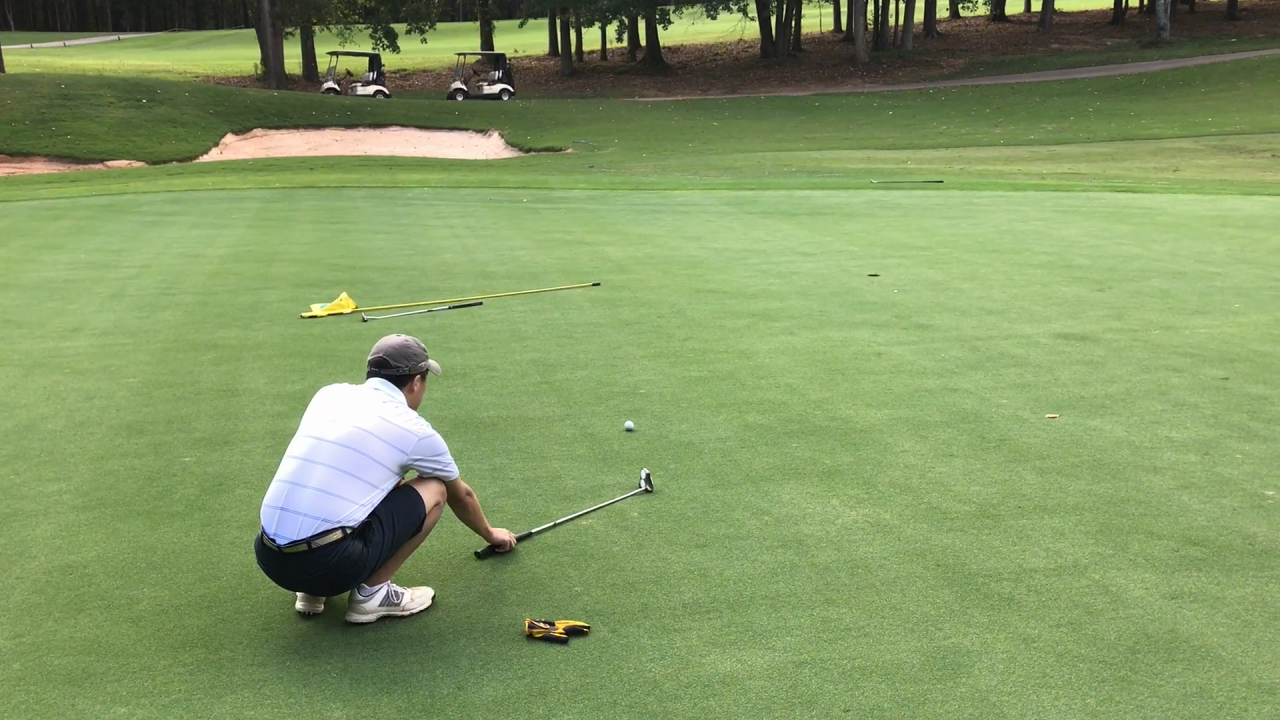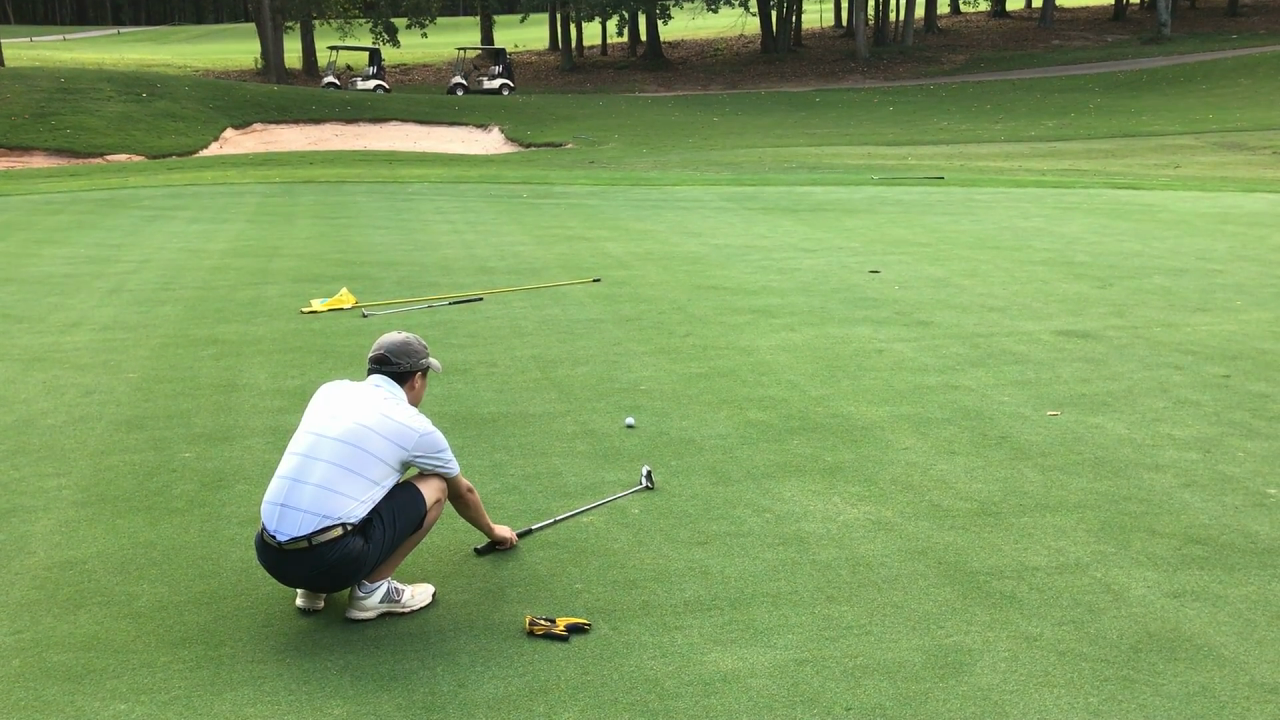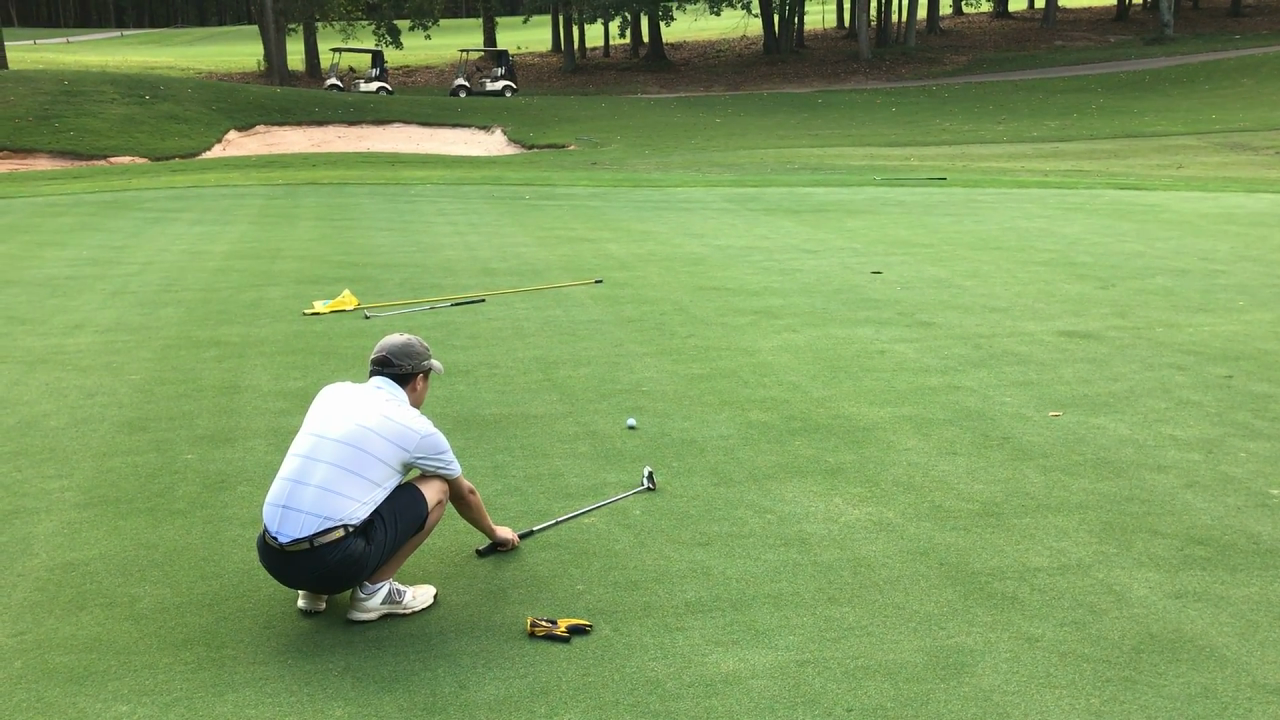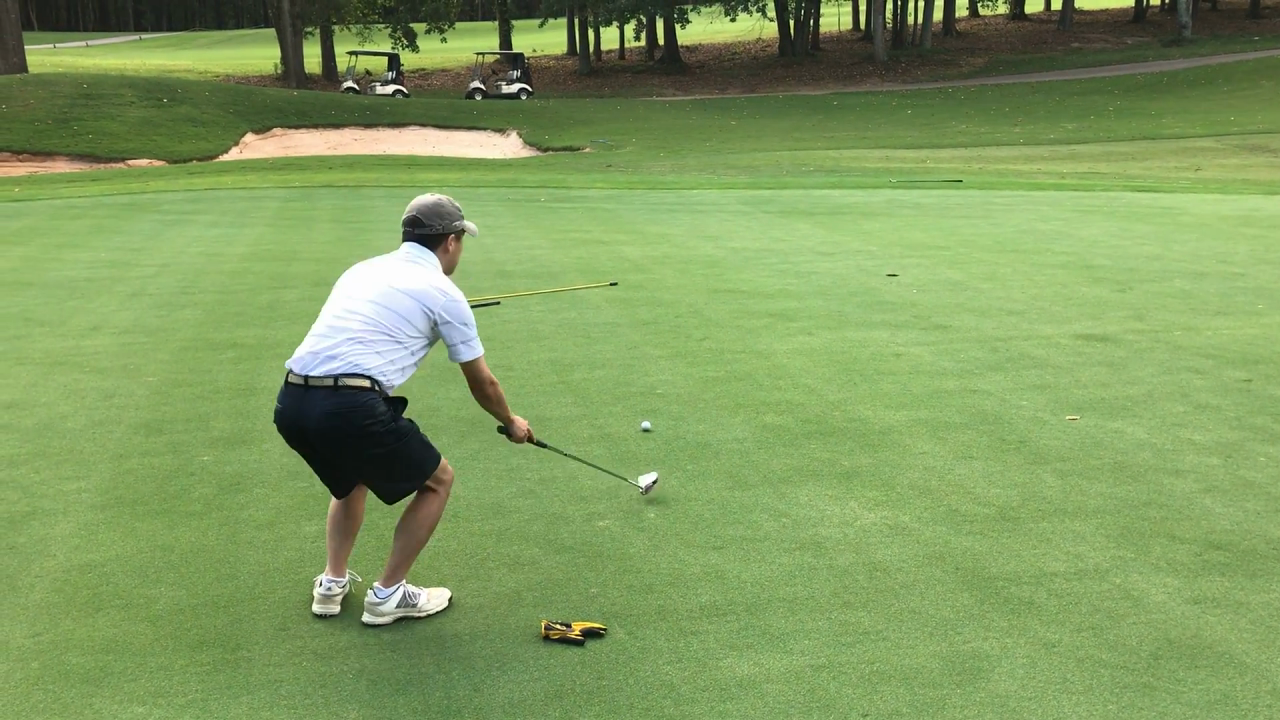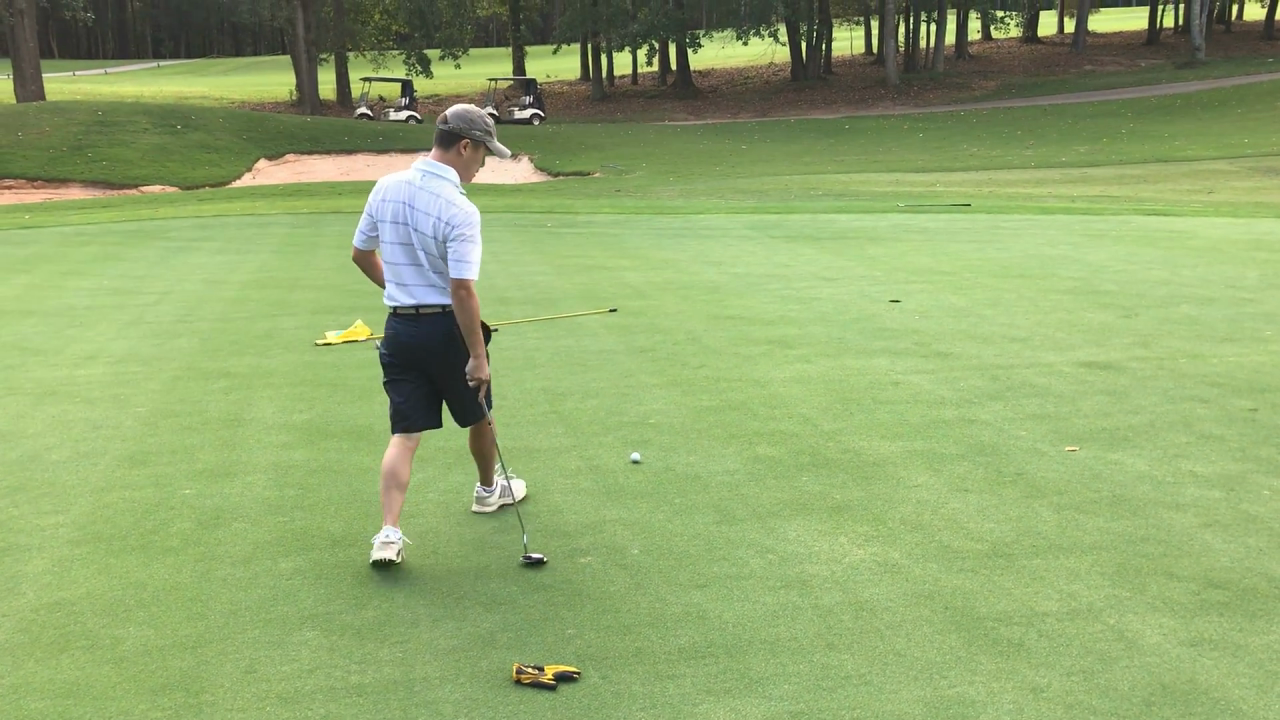
dt=1s
person 1, frame 1
left shoulder: (329, 393)
right shoulder: (413, 429)
right elbow: (461, 496)
right wrist: (490, 533)
left hip: (269, 556)
right hip: (329, 563)
right knee: (434, 490)
left ankle: (313, 589)
right ankle: (371, 593)
person 1, frame 2
left shoulder: (330, 391)
right shoulder: (414, 425)
right elbow: (462, 493)
right wrist: (491, 531)
left hip: (269, 554)
right hip: (330, 560)
right knee: (435, 487)
left ankle: (313, 586)
right ankle: (371, 590)
person 1, frame 3
left shoulder: (332, 393)
right shoulder: (416, 427)
right elbow: (464, 494)
right wrist: (494, 532)
left hip: (272, 555)
right hip: (331, 561)
right knee: (437, 488)
left ankle: (314, 589)
right ankle: (373, 592)
person 1, frame 4
left shoulder: (362, 269)
right shoulder: (443, 293)
right elbow: (481, 381)
right wrist: (511, 422)
left hip: (291, 402)
right hip: (350, 406)
left knee: (355, 474)
right knee: (436, 482)
left ankle: (333, 582)
right ankle: (388, 595)
person 1, frame 5
left shoulder: (385, 188)
right shoulder: (459, 210)
left elbow: (361, 253)
right elbow: (462, 290)
right wrist: (479, 357)
left hip: (400, 328)
right hip: (447, 327)
left knee: (405, 434)
right knee: (476, 416)
left ankle: (389, 532)
right ankle: (489, 489)
